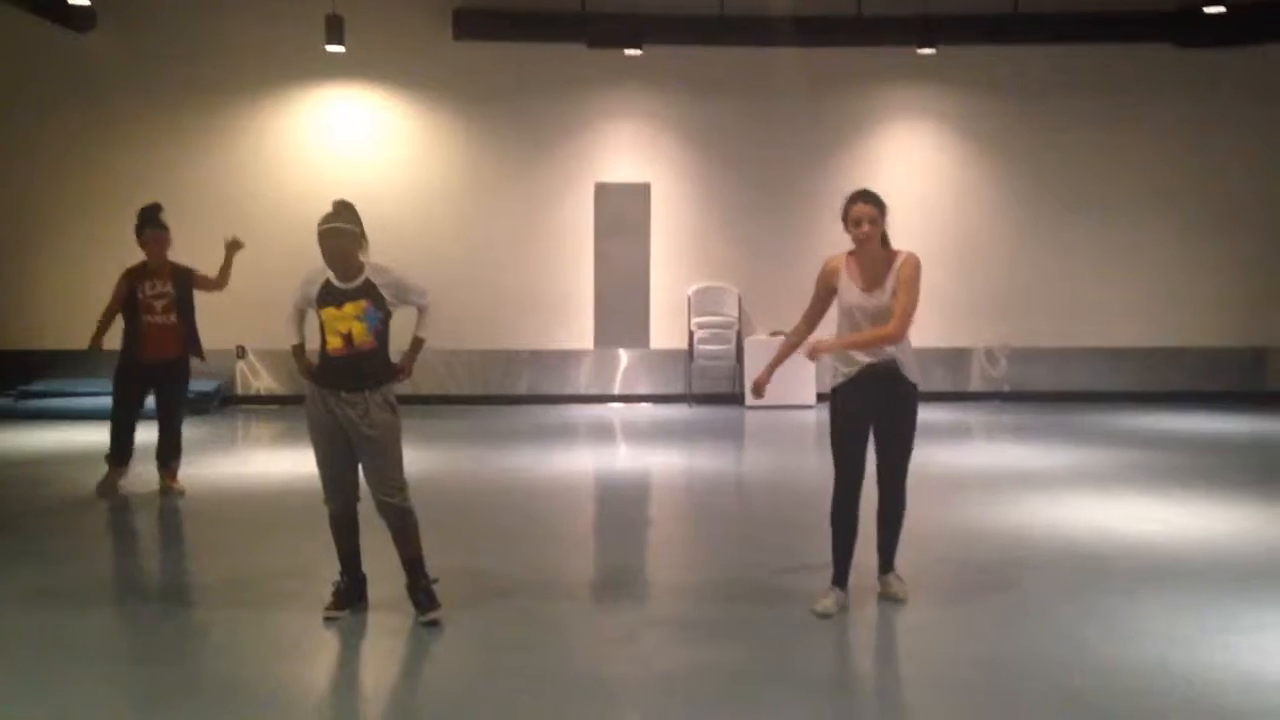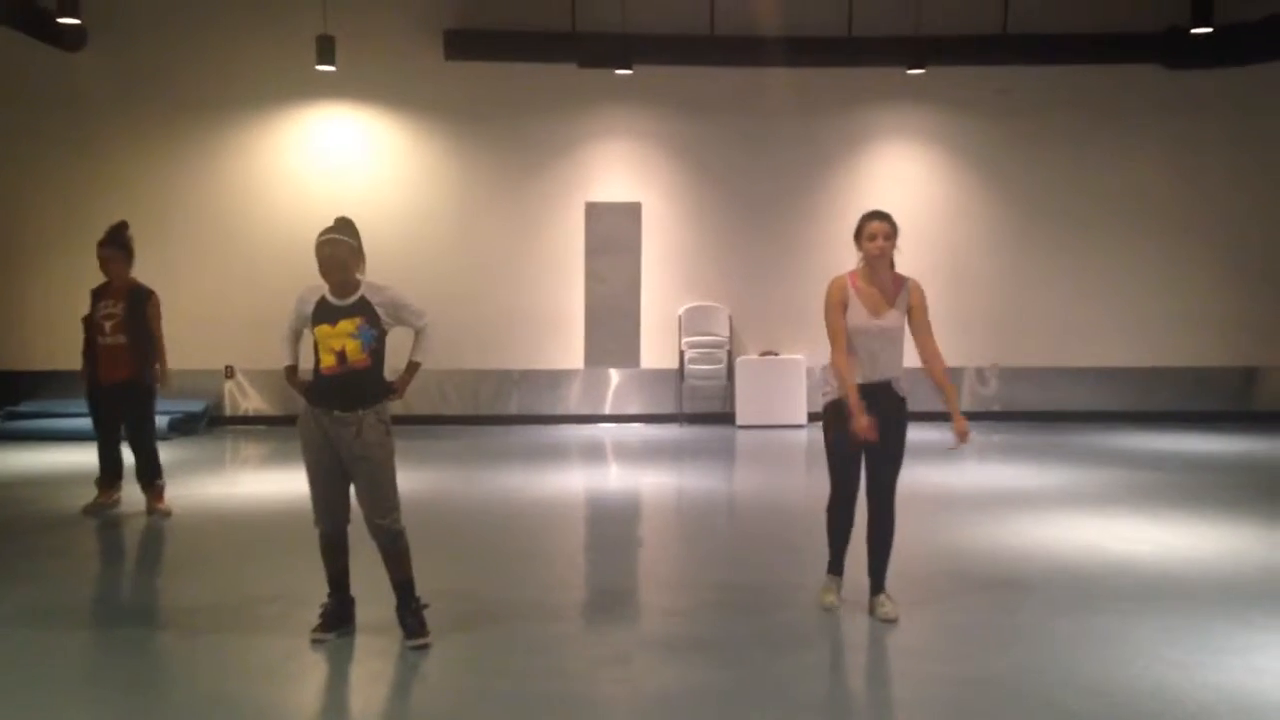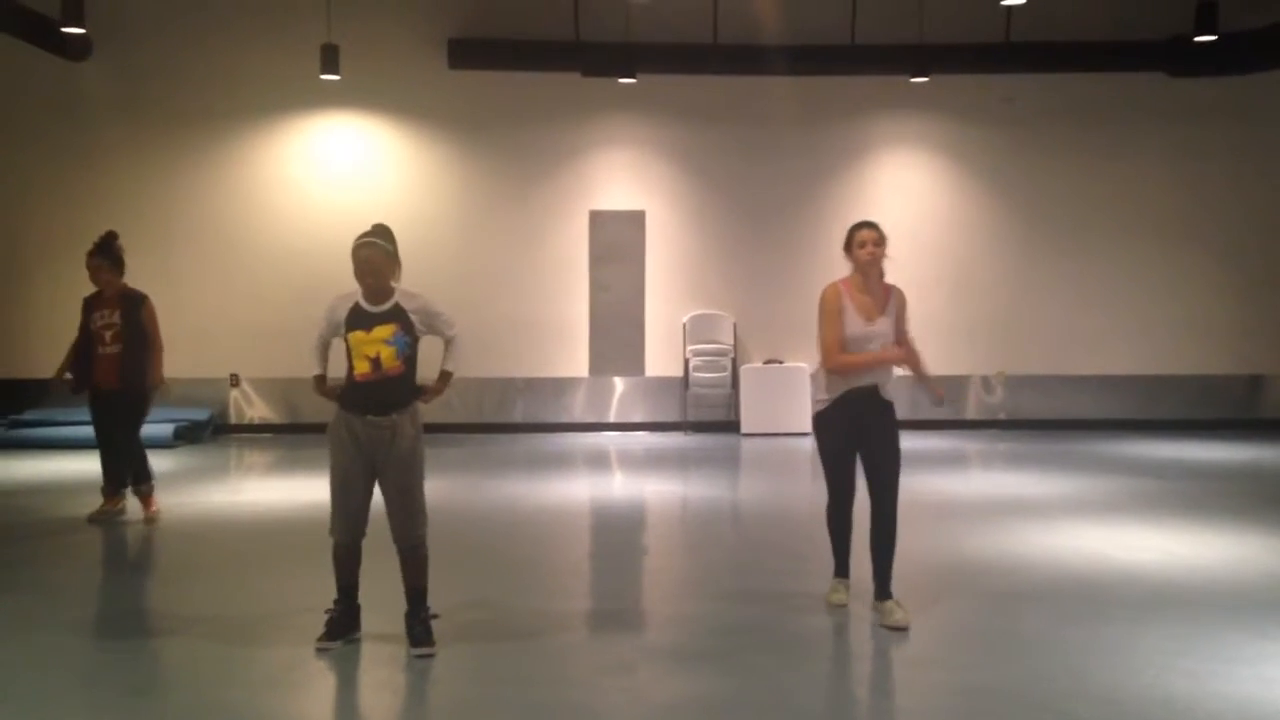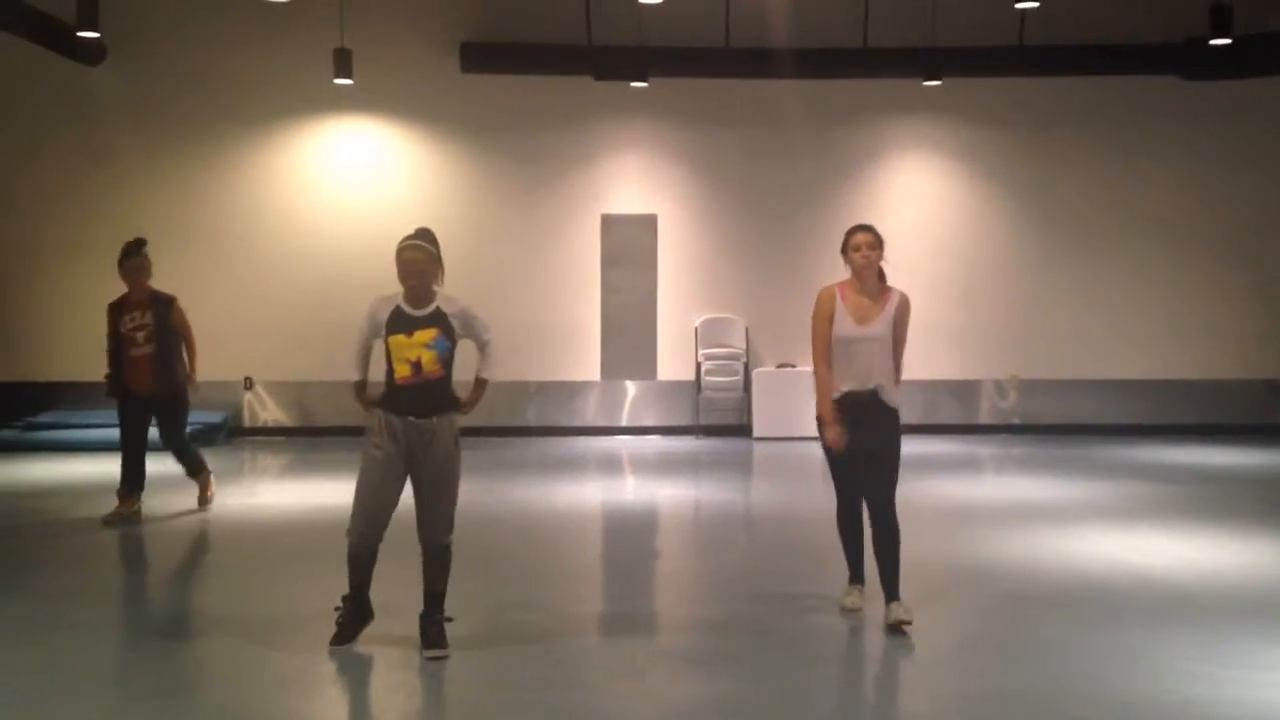
dt=0.4s
person 1, frame 1
left shoulder: (385, 280)
right shoulder: (313, 284)
left elbow: (424, 303)
right elbow: (296, 314)
left wrist: (412, 354)
right wrist: (300, 356)
left hip: (374, 400)
right hip: (325, 401)
left knee: (391, 495)
right knee: (338, 498)
left ankle: (419, 584)
right ankle: (351, 583)
person 1, frame 2
left shoulder: (382, 299)
right shoulder: (308, 302)
left elbow: (421, 325)
right elbow: (292, 334)
left wrist: (408, 374)
right wrist: (292, 373)
left hip: (368, 419)
right hip: (319, 420)
left knee: (383, 517)
right knee: (329, 519)
left ankle: (409, 607)
right ankle: (339, 605)
person 1, frame 3
left shoulder: (416, 308)
right shoulder: (341, 308)
left elbow: (451, 335)
right elbow: (322, 343)
left wrist: (442, 380)
right wrist: (320, 381)
left hip: (399, 425)
right hip: (351, 425)
left knee: (409, 527)
right knee: (346, 525)
left ankle: (418, 618)
right ankle: (345, 612)
person 1, frame 4
left shoulder: (456, 312)
right shoulder: (382, 311)
left elbow: (486, 342)
right elbow: (362, 348)
left wrist: (477, 390)
right wrist: (361, 390)
left hip: (439, 429)
right hip: (389, 425)
left knee: (436, 531)
right knee: (364, 524)
left ankle: (433, 621)
right ankle: (356, 607)
person 2, frame 1
left shoulder: (906, 264)
right shoulder: (835, 268)
left elbow: (896, 329)
right elbow: (806, 324)
left wrist: (838, 343)
right wrist: (768, 371)
left hip: (897, 382)
right hip: (851, 383)
left knee: (893, 482)
right knee: (847, 484)
left ankle: (887, 570)
right ankle: (838, 584)
person 2, frame 2
left shoulder: (910, 290)
right shoulder: (840, 288)
left elbow: (928, 352)
right elbow: (840, 357)
left wrist: (954, 410)
right wrist: (855, 411)
left hip: (889, 400)
right hip: (844, 400)
left knee: (882, 498)
right knee: (843, 494)
left ankle: (877, 590)
right ankle: (834, 577)
person 2, frame 3
left shoulder: (896, 297)
right shoulder: (834, 295)
left elbow: (906, 349)
right elbow: (833, 361)
left wrist: (930, 385)
right wrist: (886, 357)
left hip: (877, 405)
right hip: (836, 407)
left knee: (886, 500)
right knee: (841, 497)
left ankle: (884, 597)
right ankle: (841, 576)
person 2, frame 4
left shoulder: (898, 301)
right shoulder: (829, 299)
right elbow: (821, 365)
right wrist: (827, 419)
left hip: (881, 409)
right hip: (839, 410)
left knee: (882, 503)
right knee: (848, 500)
left ankle: (893, 600)
right ankle: (855, 581)
person 3, frame 1
left shoulder: (184, 276)
right shoulder: (130, 277)
left elbow: (218, 284)
right elbow: (112, 311)
left wrist: (229, 256)
right wrist: (97, 339)
left hip: (173, 362)
right hip: (136, 361)
left knee: (171, 419)
right knee: (123, 416)
left ankle: (169, 474)
right ankle: (117, 467)
person 3, frame 2
left shoulder: (145, 297)
right shoulder: (97, 295)
left elbow: (156, 337)
right elbow: (91, 334)
left wrist: (162, 369)
right wrist: (87, 368)
left hip: (134, 382)
right hip: (101, 381)
left knee: (142, 438)
right knee: (106, 438)
left ankle: (155, 494)
right ankle: (109, 490)
person 3, frame 3
left shoulder: (139, 302)
right shoulder: (90, 304)
left elbow: (155, 339)
right elbow: (82, 340)
left wrist: (157, 370)
right wrist: (64, 368)
left hip: (132, 386)
right hip: (101, 387)
left knee: (128, 439)
right knee: (107, 442)
left ankle: (147, 495)
right ankle: (114, 497)
person 3, frame 4
left shoulder: (167, 304)
right shoulder: (116, 309)
left elbow: (188, 337)
right elbow: (114, 346)
left wrist: (191, 369)
right wrist: (114, 377)
left hip: (167, 387)
right hip: (132, 389)
left knee: (173, 440)
right knee: (131, 444)
left ankle: (204, 479)
right ankle: (129, 500)
